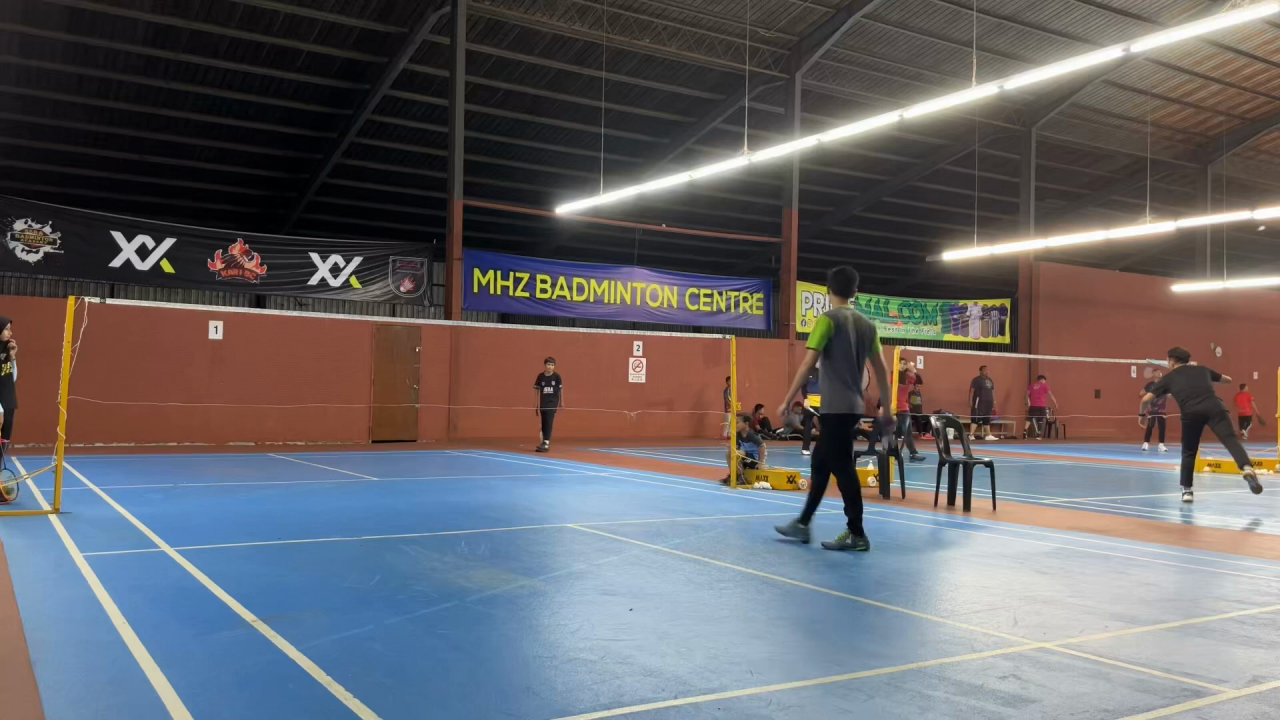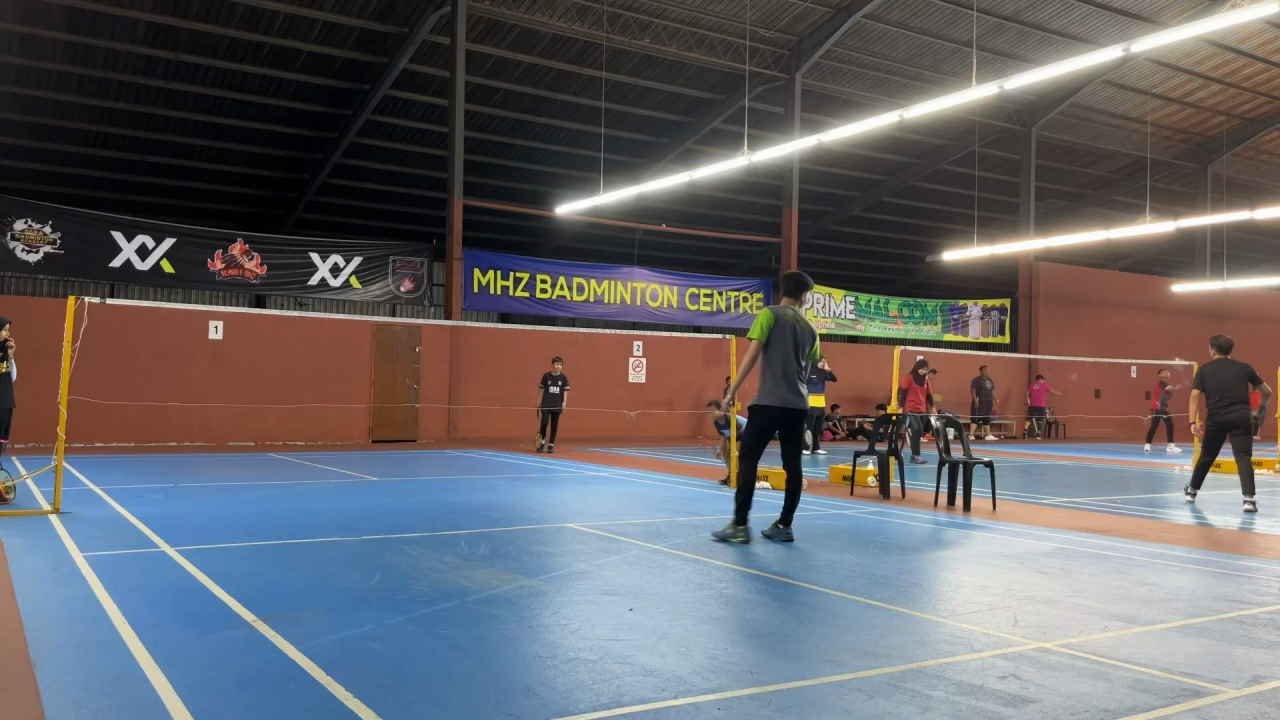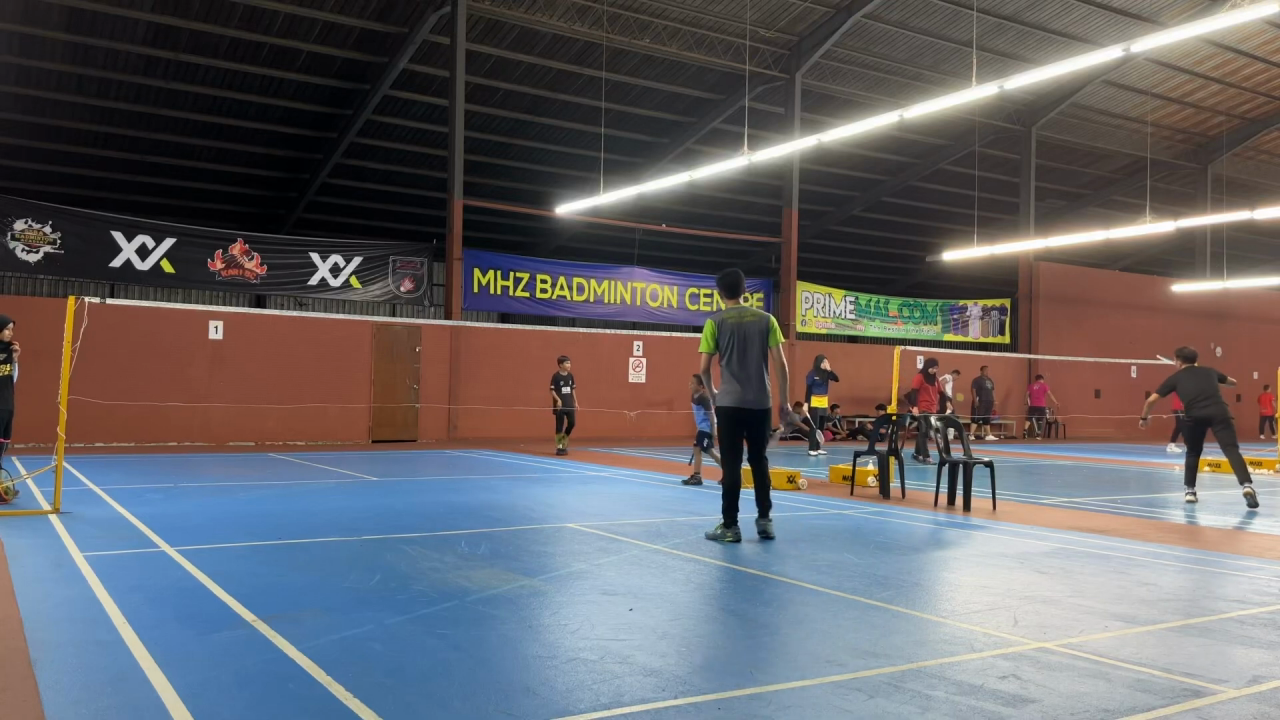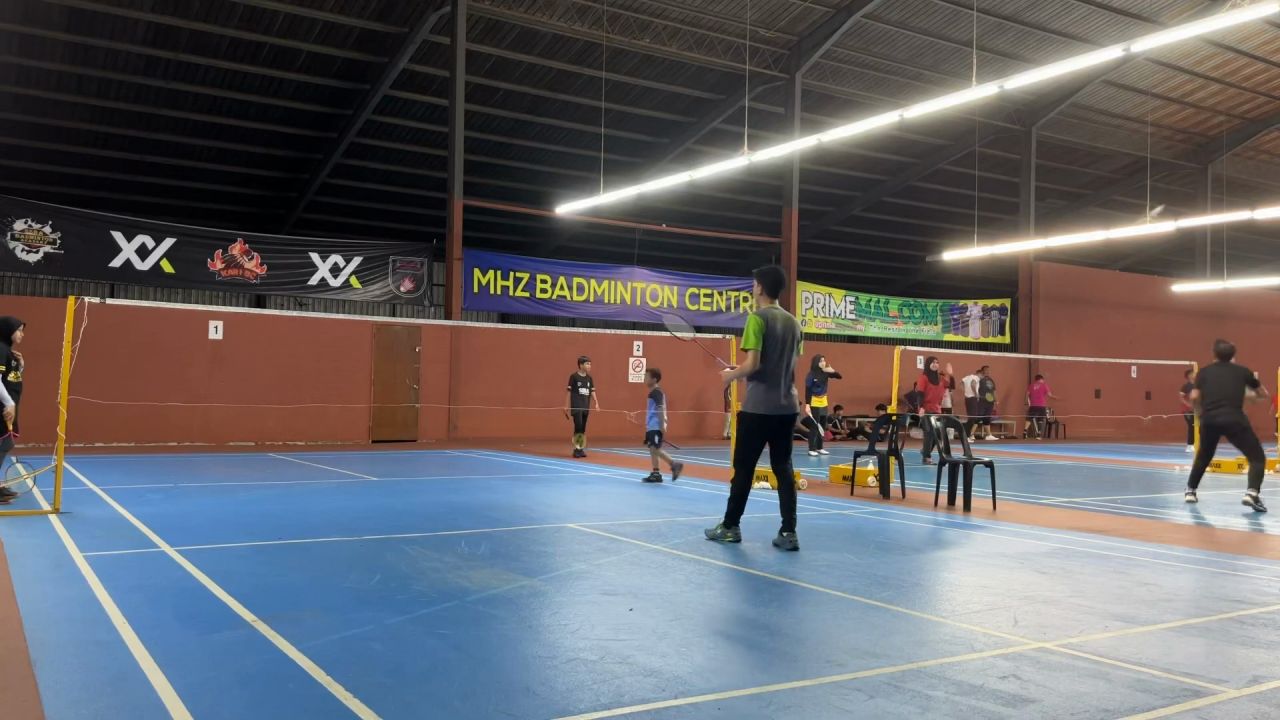
dt=0.7s
person 1, frame 1
left shoulder: (828, 319)
right shoulder: (867, 324)
left elbow: (808, 364)
right elbow: (880, 370)
left wrist: (787, 400)
right wrist: (886, 410)
left hip: (836, 407)
right hip: (852, 407)
left knee: (842, 468)
right knee: (820, 464)
left ankle: (856, 534)
right ankle: (803, 524)
person 1, frame 2
left shoulder: (769, 314)
right shoulder: (810, 328)
left elbow: (752, 356)
left wrist: (732, 391)
left hip: (770, 402)
right hip: (799, 406)
left knee: (748, 461)
right knee: (793, 466)
left ankle: (739, 525)
right ankle: (784, 525)
person 1, frame 3
left shoulder: (715, 322)
right shoulder: (766, 320)
left elbow: (704, 368)
right elbow: (780, 364)
left wrist: (713, 392)
right wrist: (784, 400)
left hip: (730, 403)
right hip: (761, 403)
left knee: (731, 465)
right knee: (759, 460)
left ankle: (730, 526)
right ankle: (764, 518)
person 1, frame 4
left shoulder: (758, 318)
right shoulder: (794, 323)
left elbow: (752, 364)
left wrist: (732, 374)
left hip: (758, 408)
right hip: (787, 408)
left knee: (743, 468)
right knee: (784, 469)
left ankle: (730, 526)
right ankle: (788, 532)
